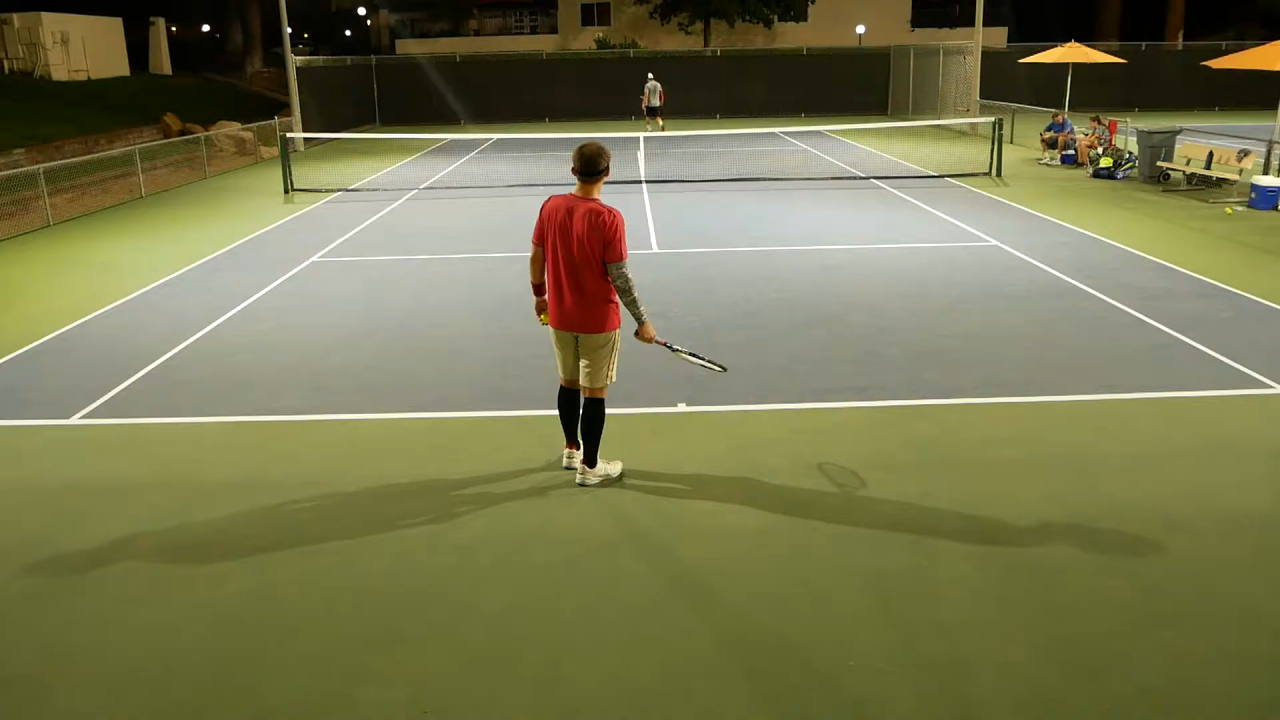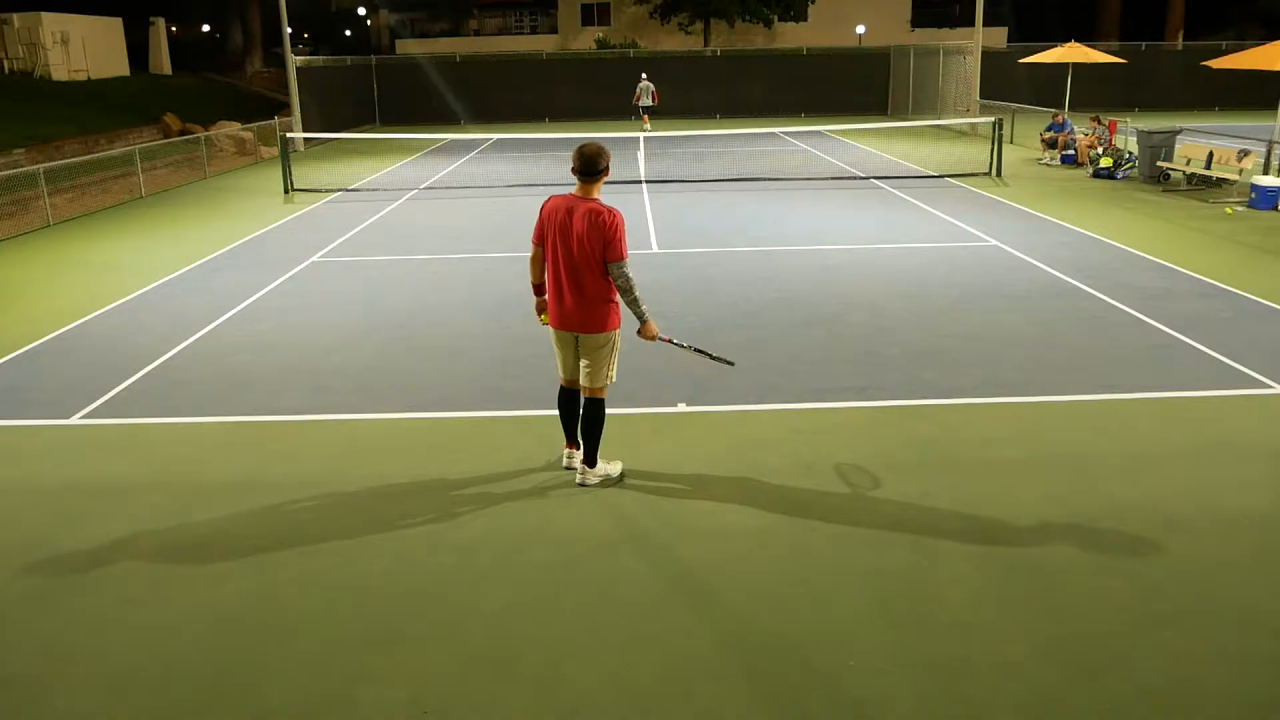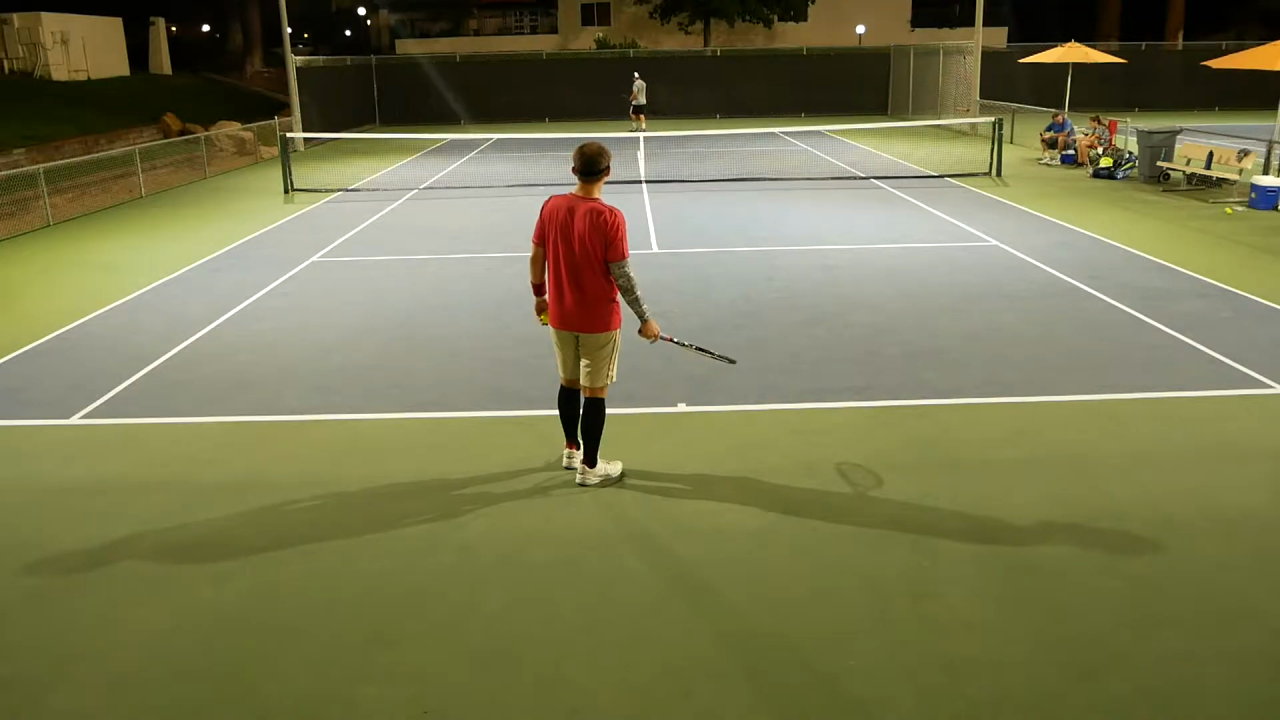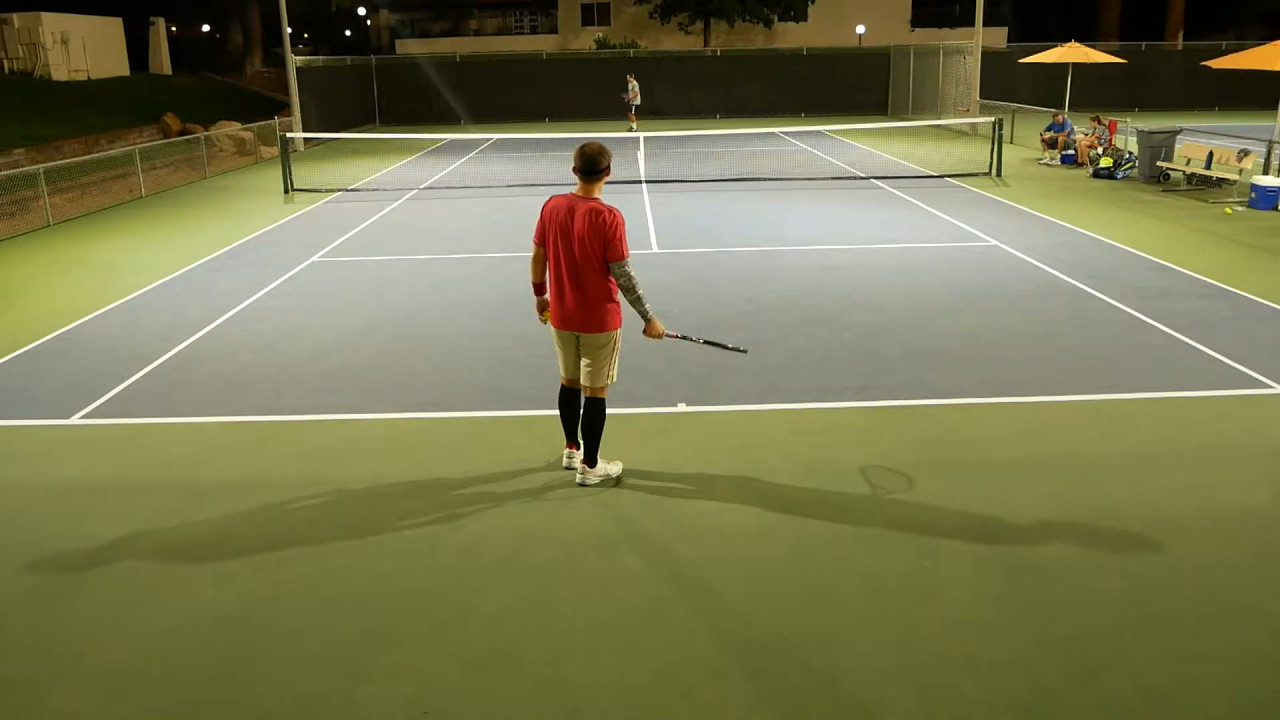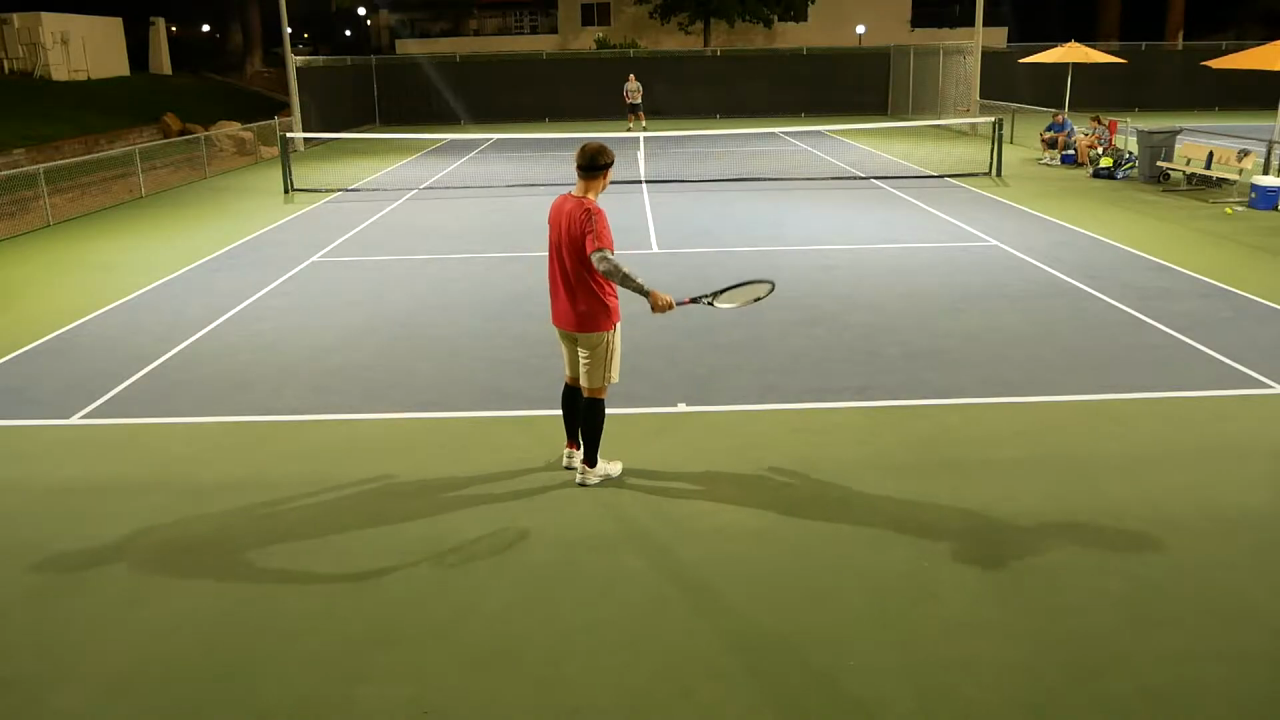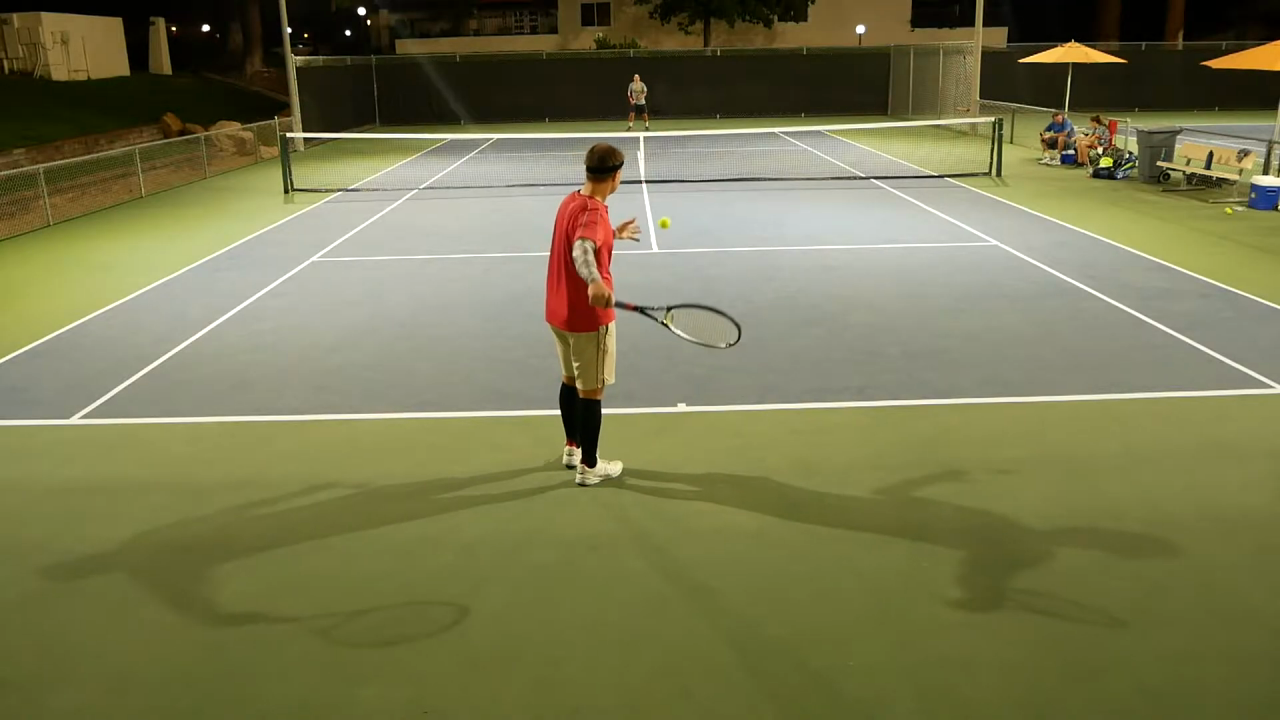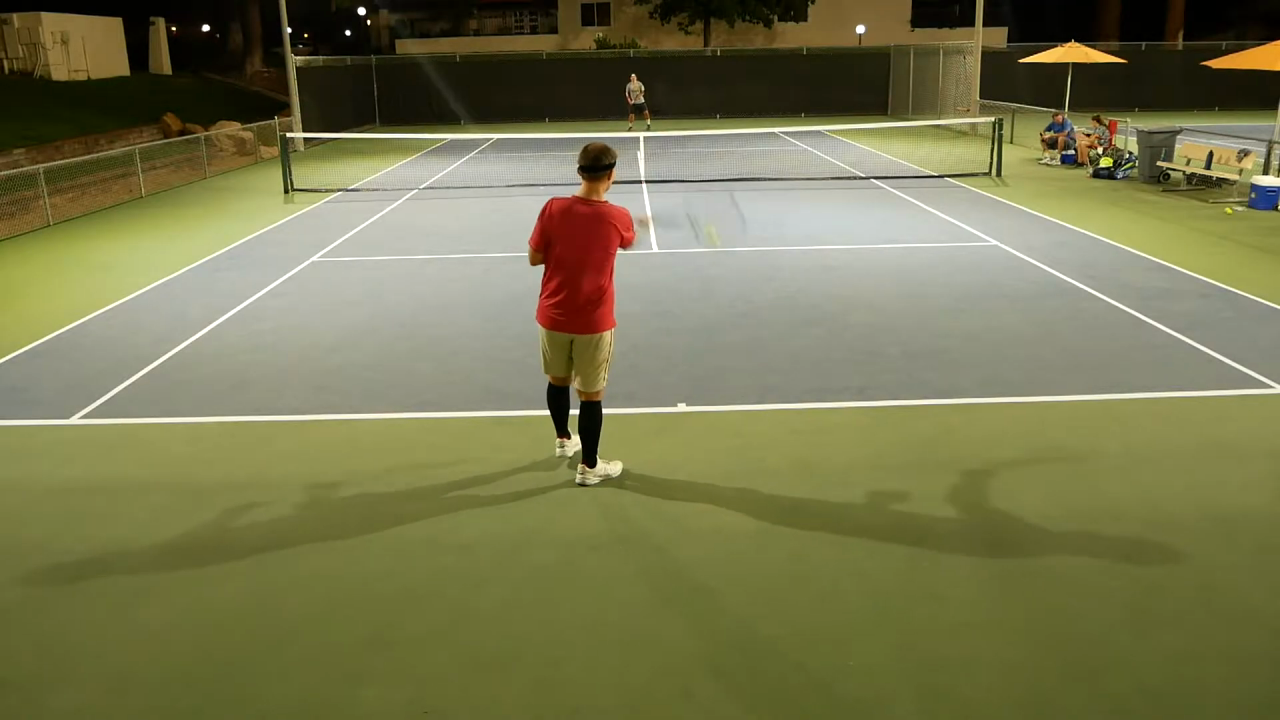
dt=0.4s
person 1, frame 1
left shoulder: (550, 207)
right shoulder: (609, 218)
left elbow: (536, 257)
right elbow: (619, 277)
left wrist: (539, 295)
right wrist: (642, 321)
left hip: (560, 317)
right hip: (598, 321)
left knee: (568, 383)
right knee: (595, 392)
left ankle: (572, 449)
right ankle: (589, 466)
person 1, frame 2
left shoulder: (550, 207)
right shoulder: (608, 218)
left elbow: (536, 257)
right elbow: (620, 276)
left wrist: (540, 295)
right wrist: (645, 320)
left hip: (560, 317)
right hip: (598, 321)
left knee: (568, 383)
right knee: (594, 391)
left ankle: (571, 449)
right ankle: (589, 466)
person 1, frame 3
left shoulder: (551, 207)
right shoulder: (610, 217)
left elbow: (536, 257)
right elbow: (621, 276)
left wrist: (539, 295)
right wrist: (645, 318)
left hip: (561, 316)
right hip: (599, 320)
left knee: (569, 383)
right knee: (595, 391)
left ankle: (571, 449)
right ankle: (589, 466)
person 1, frame 4
left shoulder: (552, 207)
right shoulder: (609, 217)
left elbow: (538, 256)
right elbow: (622, 275)
left wrist: (540, 294)
right wrist: (649, 318)
left hip: (562, 316)
right hip: (599, 319)
left knee: (569, 382)
right knee: (595, 391)
left ankle: (571, 449)
right ankle: (589, 466)
person 1, frame 5
left shoulder: (559, 204)
right shoulder: (591, 213)
right elbow: (602, 261)
right wrist: (649, 293)
left hip: (564, 315)
right hip: (595, 318)
left knee: (573, 381)
right knee: (594, 391)
left ankle: (572, 449)
right ankle: (589, 466)
person 1, frame 6
left shoulder: (571, 200)
right shoulder: (593, 211)
right elbow: (581, 251)
left wrist: (613, 234)
right wrist: (595, 282)
left hip: (559, 313)
right hip: (588, 318)
left knee: (570, 381)
right knee: (591, 392)
left ankle: (572, 447)
right ankle: (588, 466)
person 1, frame 7
left shoulder: (554, 208)
right shoulder: (619, 218)
left elbow: (534, 258)
right wrist: (635, 228)
left hip: (552, 316)
right hip: (594, 322)
left knee: (557, 381)
right knee: (592, 395)
left ankle: (563, 440)
right ankle: (589, 467)
